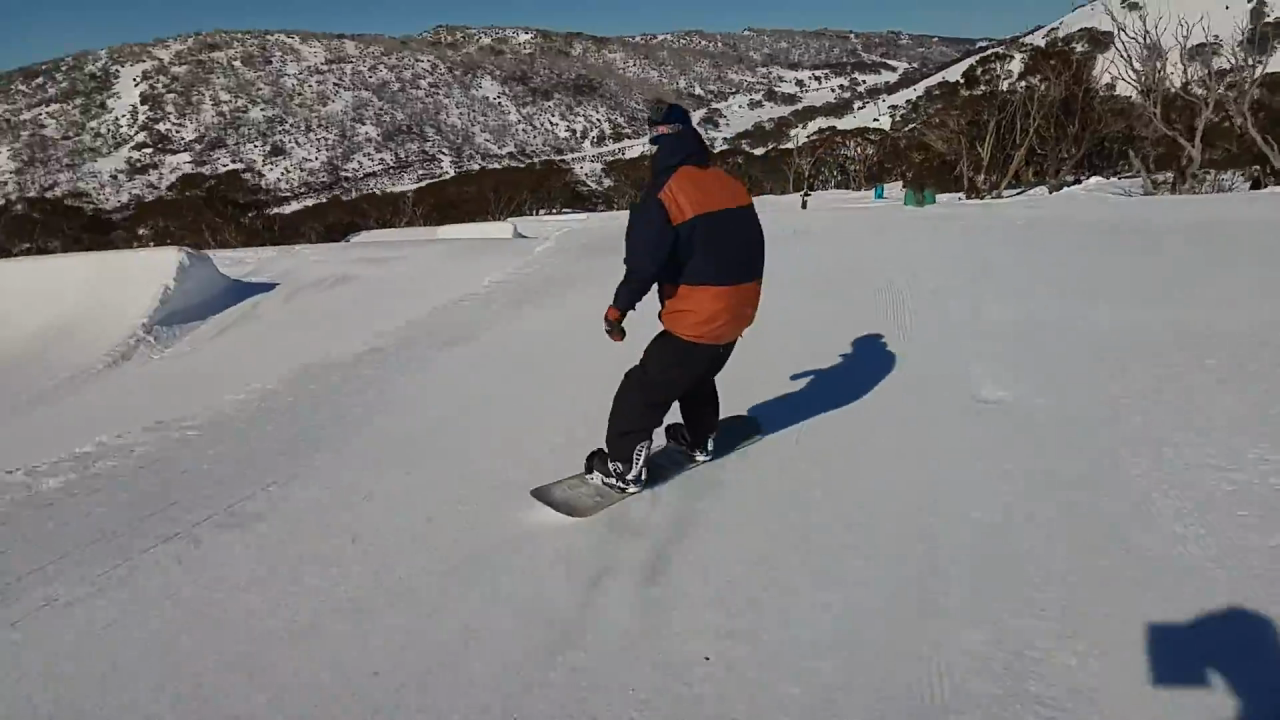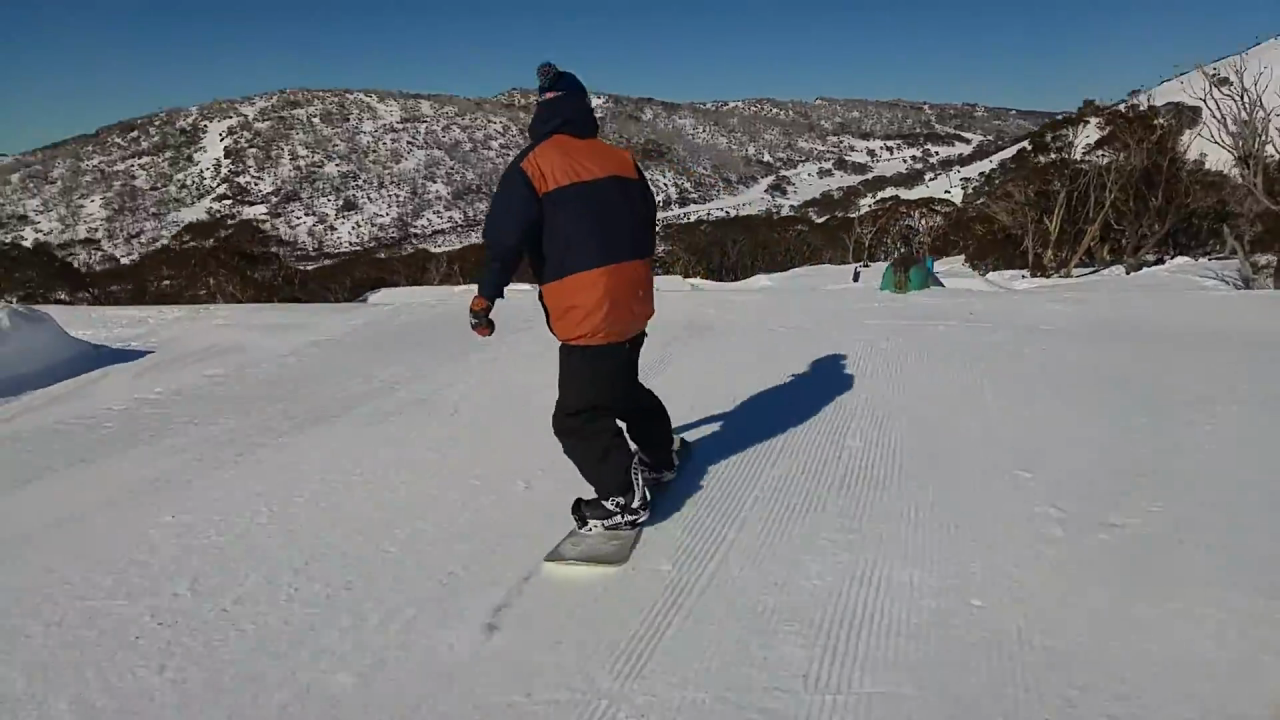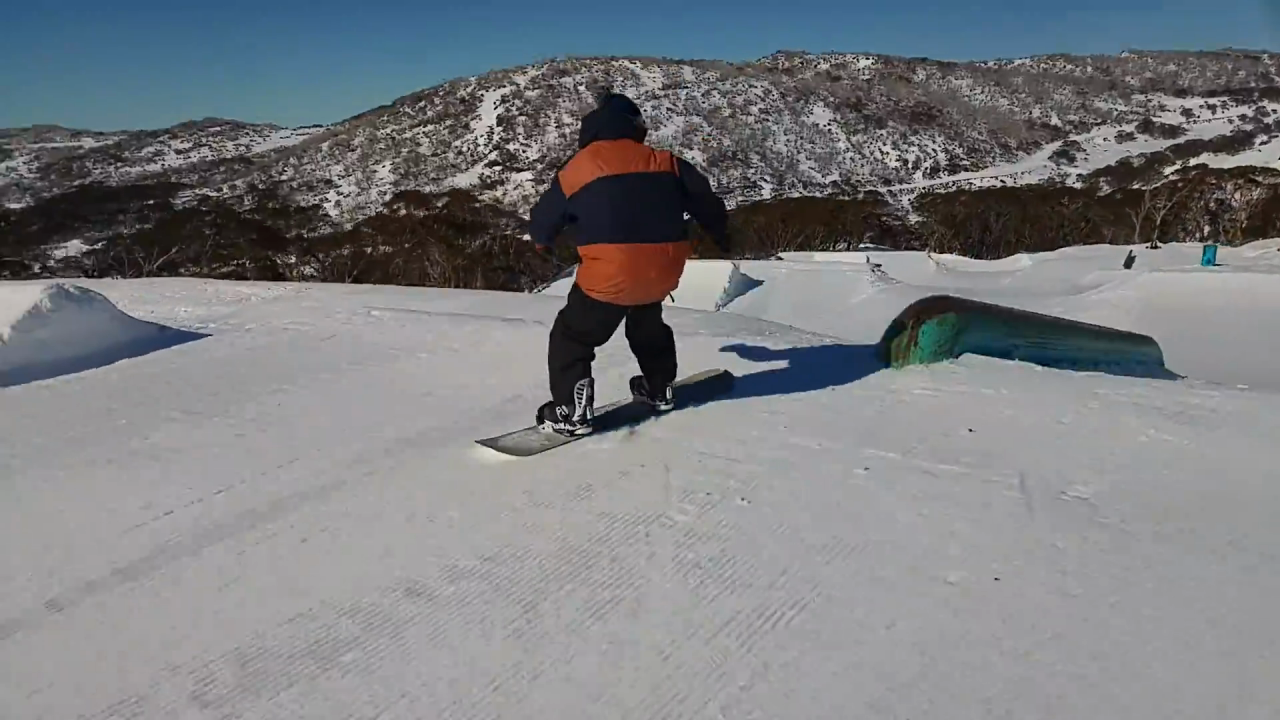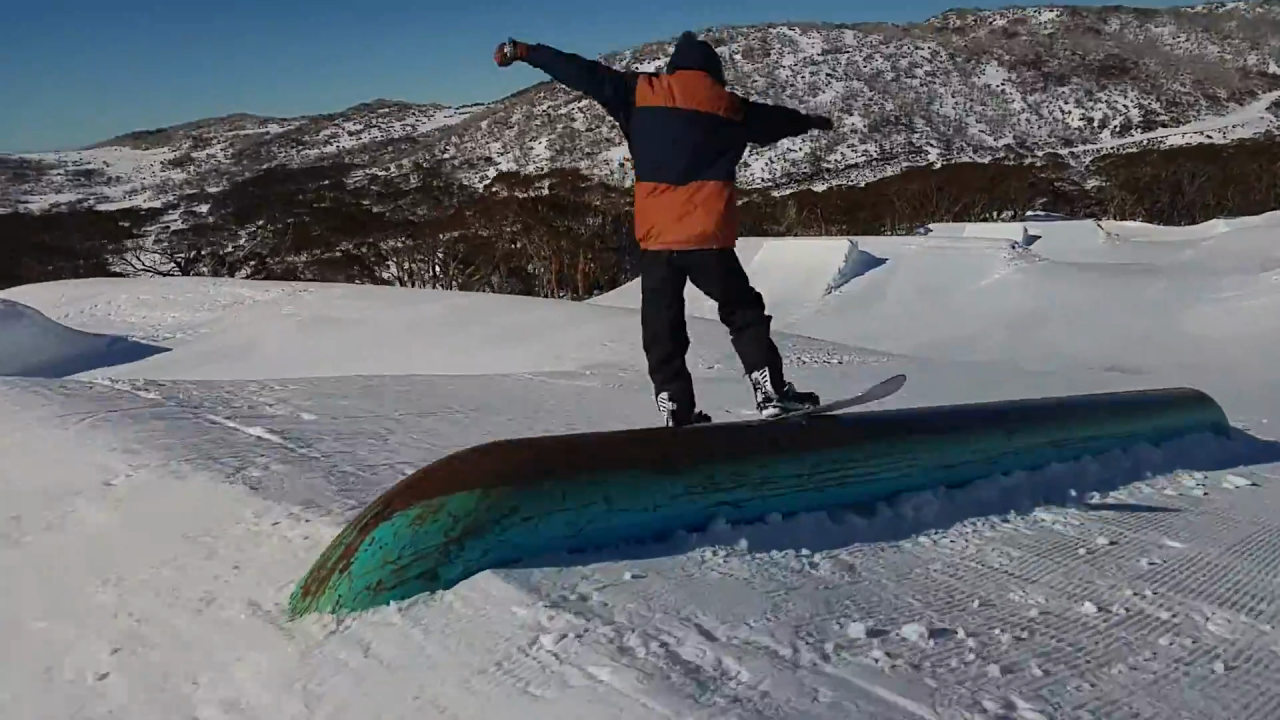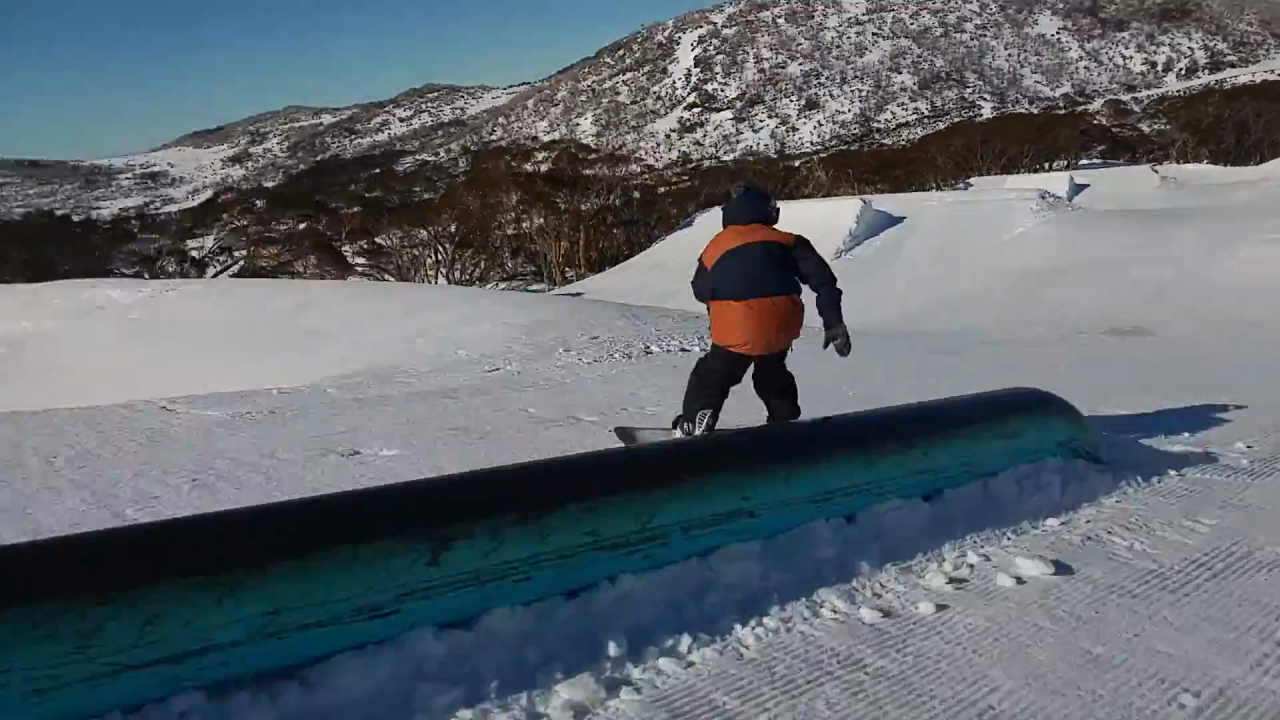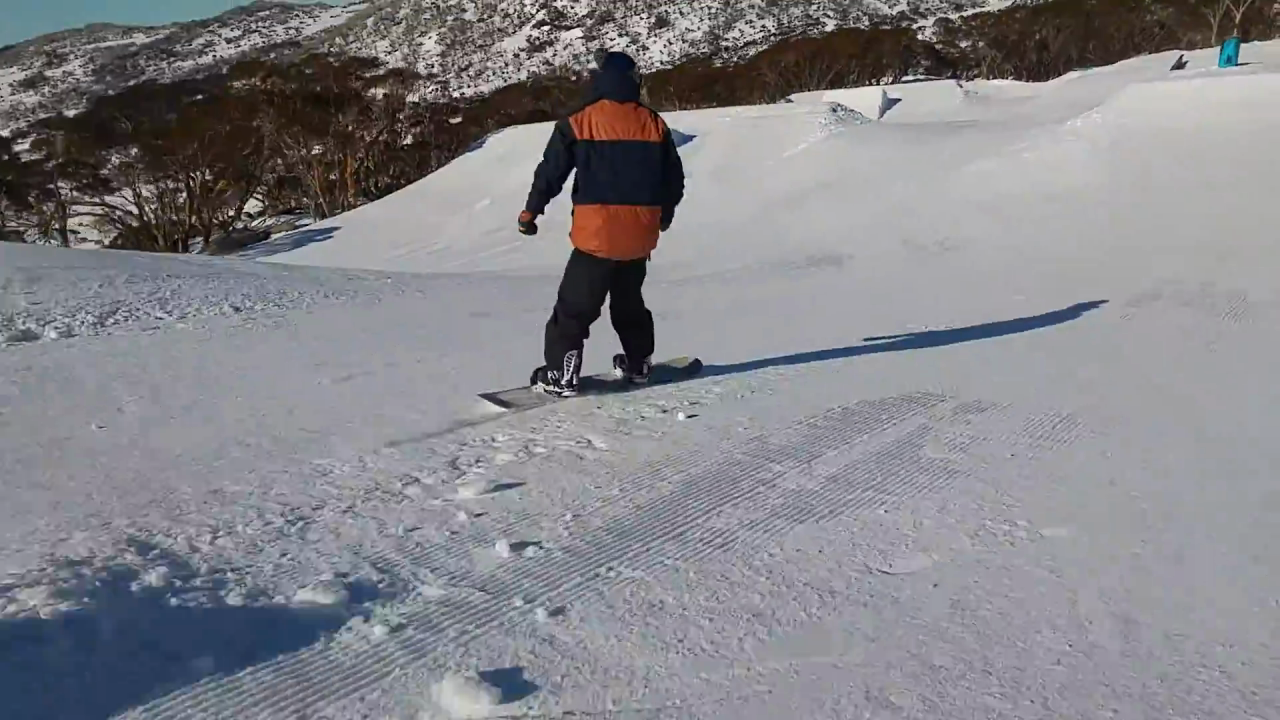
dt=0.7s
person 1, frame 1
left shoulder: (662, 195)
right shoulder: (733, 186)
left elbow: (644, 262)
right elbow: (750, 246)
left wrist: (619, 308)
left hip: (697, 318)
right hip: (738, 310)
left knee: (645, 389)
right knee: (695, 377)
right ankle: (697, 439)
person 1, frame 2
left shoulder: (534, 163)
right shoulder: (619, 158)
left elbow: (505, 237)
right elbow: (646, 225)
left wrist: (486, 295)
left hip: (587, 309)
right hip: (633, 300)
left knee: (579, 416)
right knee: (622, 386)
left ankle: (621, 498)
right ankle: (660, 454)
person 1, frame 3
left shoulder: (573, 173)
right shoulder: (663, 160)
left elbow: (543, 223)
right elbow: (705, 202)
left wrist: (542, 239)
right wrist: (722, 235)
left hip: (608, 274)
right hip: (662, 269)
left knee: (571, 336)
right knee: (647, 326)
left ankle: (571, 410)
right ankle: (660, 388)
person 1, frame 4
left shoulder: (642, 92)
right shoulder: (731, 104)
left elbow: (578, 73)
right elbow: (773, 121)
right wrist: (811, 121)
left hip: (657, 229)
right hip: (709, 226)
left knee: (661, 324)
right knee: (740, 311)
left ankle: (675, 410)
right ankle: (772, 392)
person 1, frame 5
left shoulder: (713, 248)
right shoulder: (785, 240)
left elbow: (702, 291)
right elbow: (821, 278)
right wrist: (834, 323)
left hip: (736, 329)
right hip: (781, 324)
left knee: (711, 377)
right knee: (772, 374)
left ankle: (693, 429)
right ankle: (785, 424)
person 1, frame 6
left shoulder: (580, 122)
right shoulder: (653, 122)
left elbow: (552, 170)
right elbow: (674, 174)
left wrist: (531, 210)
right wrist: (667, 208)
left hip: (599, 233)
right hip: (642, 231)
left knee: (575, 307)
right knee: (629, 300)
left ankle: (561, 376)
right ankle: (639, 364)
